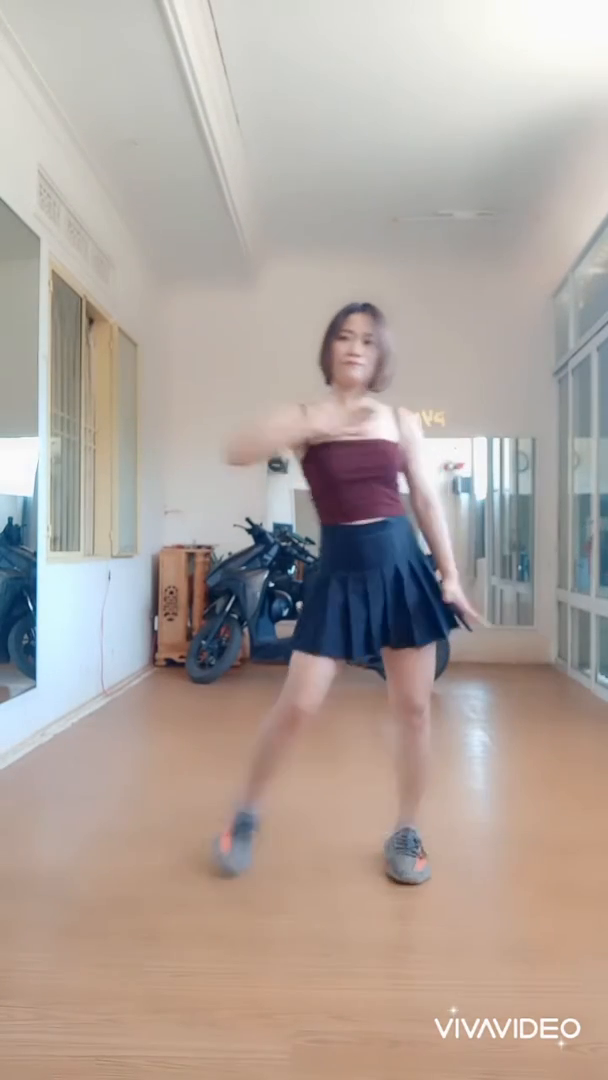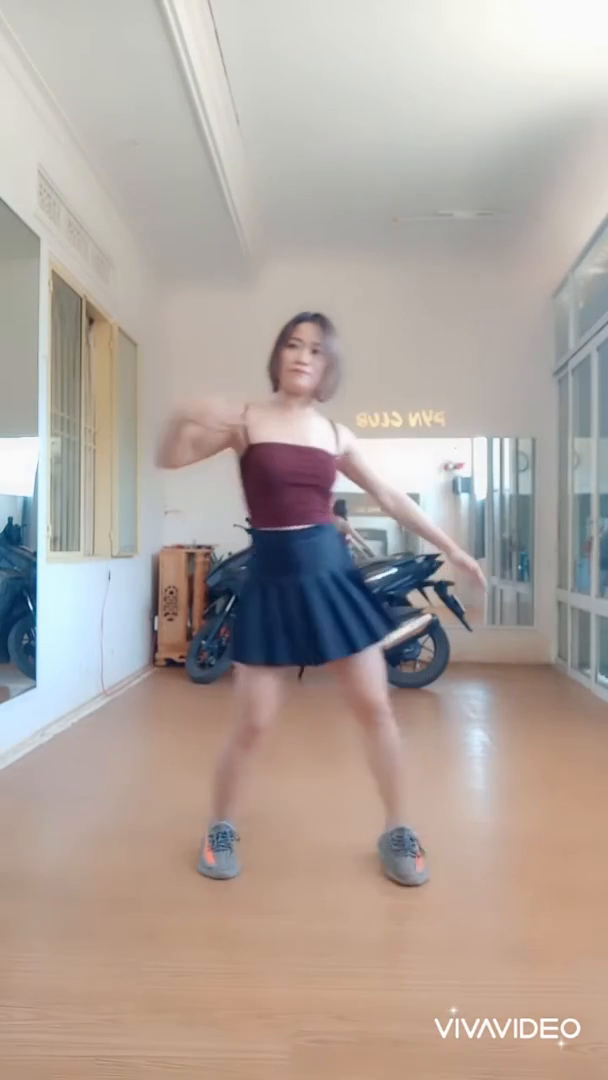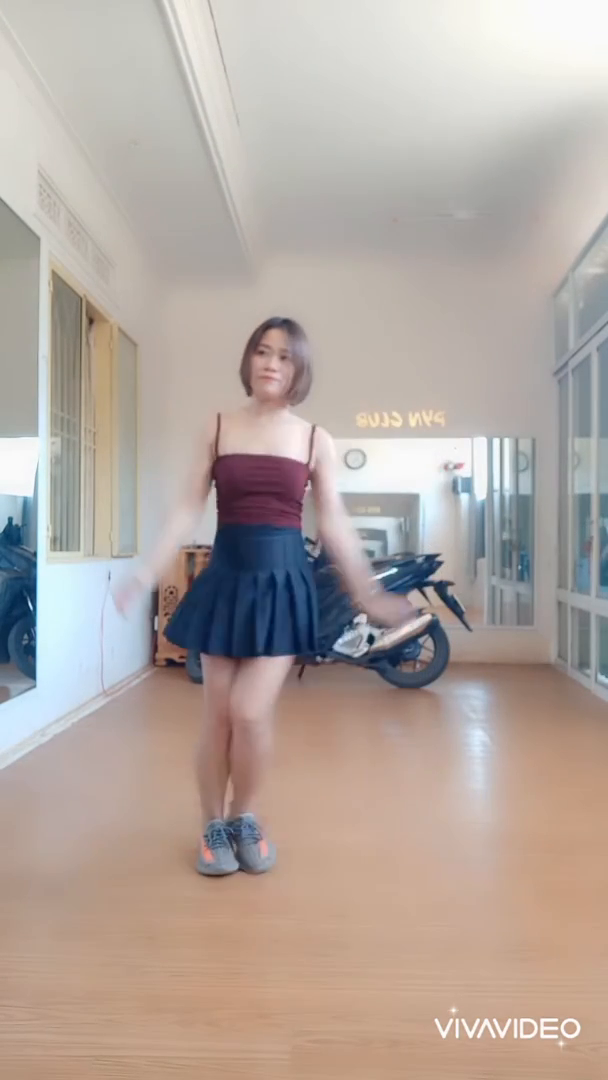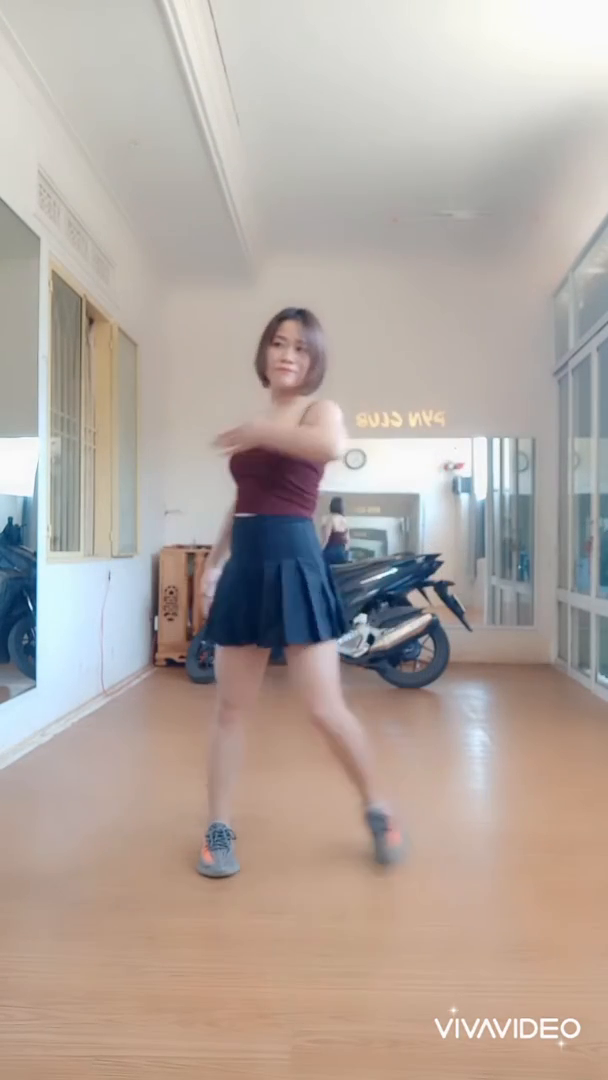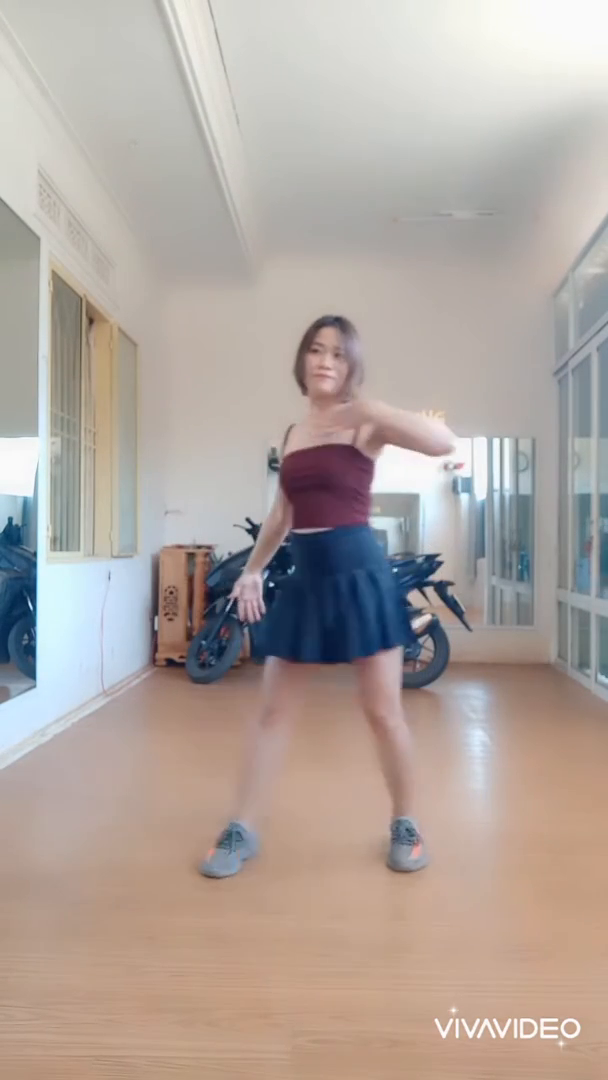
dt=0.3s
person 1, frame 1
left shoulder: (401, 420)
right shoulder: (303, 415)
left elbow: (426, 500)
right elbow: (238, 453)
left wrist: (450, 574)
right wrist: (319, 427)
left hip: (401, 569)
right hip: (340, 576)
left knee: (413, 709)
right knee: (295, 708)
left ankle: (406, 833)
right ankle: (246, 814)
person 1, frame 2
left shoulder: (336, 434)
right shoulder: (244, 417)
left elbow: (388, 496)
right elbow: (171, 457)
left wrist: (450, 547)
right wrist: (183, 420)
left hip: (330, 576)
right hip: (270, 582)
left knee: (375, 707)
right knee: (251, 724)
left ankle: (397, 830)
right ankle: (219, 828)
person 1, frame 3
left shoulder: (314, 439)
right shoulder: (219, 427)
left elbow: (334, 524)
right elbow: (190, 506)
left wrist: (365, 590)
right wrist: (150, 568)
left hip: (283, 580)
right hip: (227, 577)
left knee: (252, 713)
right knee: (219, 715)
left ankle: (246, 817)
right ankle: (215, 825)
person 1, frame 4
left shoulder: (317, 411)
right shoulder: (257, 422)
left elbow: (332, 446)
left wrist: (255, 433)
right wrist: (213, 563)
left hip: (295, 564)
right hip: (245, 570)
left knee: (324, 708)
right knee: (231, 707)
left ankle: (376, 809)
right ankle: (219, 828)
person 1, frame 5
left shoulder: (366, 424)
right shoulder: (293, 433)
left elbow: (442, 441)
left wrist: (374, 409)
right wrist: (252, 570)
left hip: (360, 575)
right hip: (305, 580)
left knee: (383, 713)
right knee: (272, 711)
left ankle: (404, 824)
right ankle: (241, 830)
